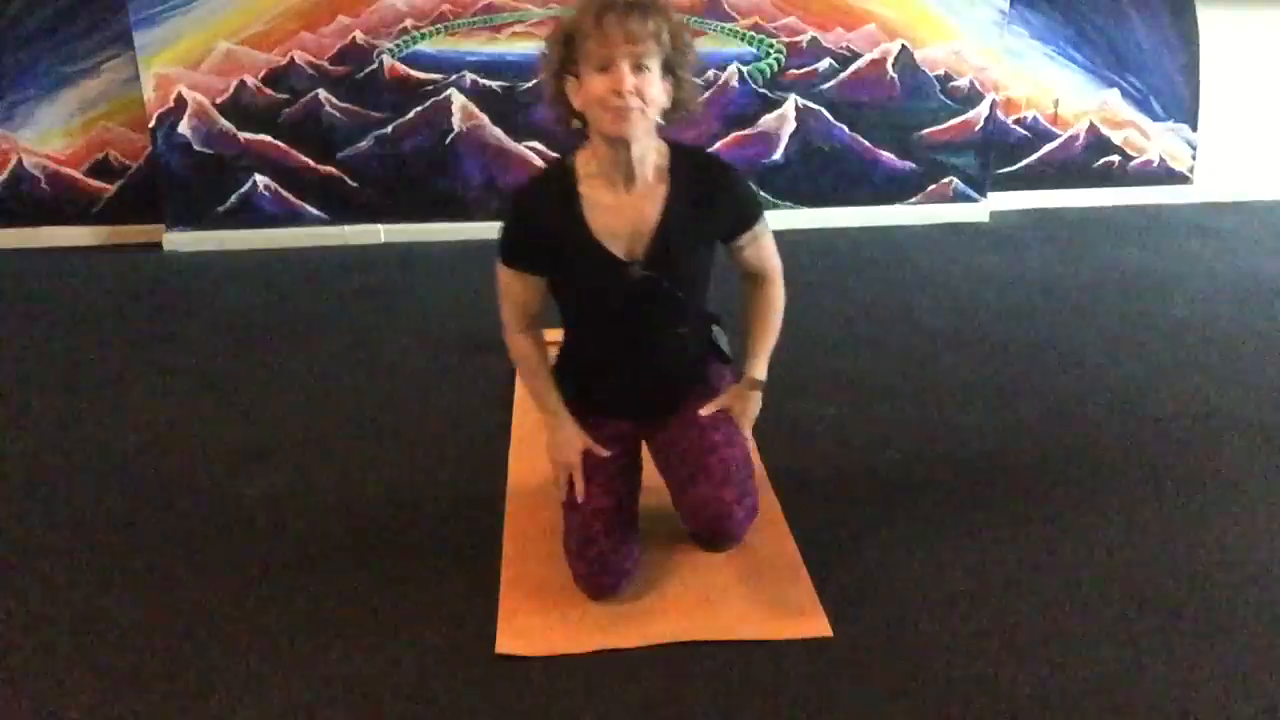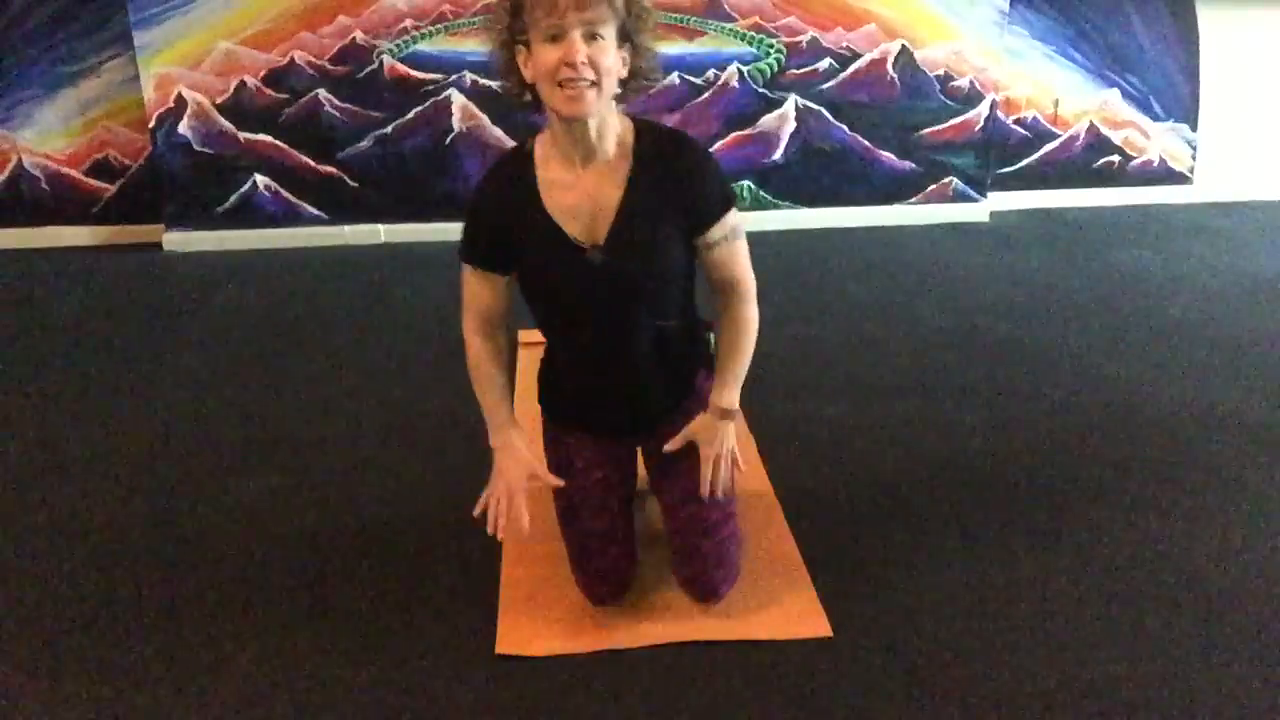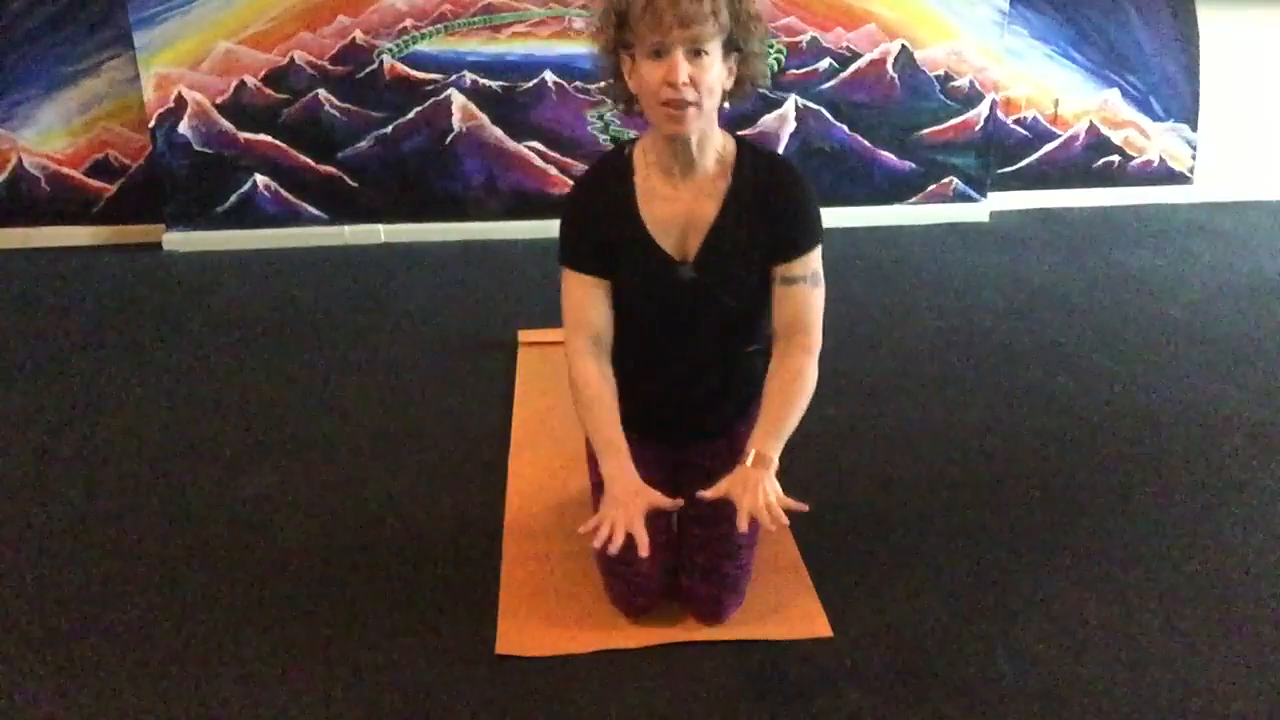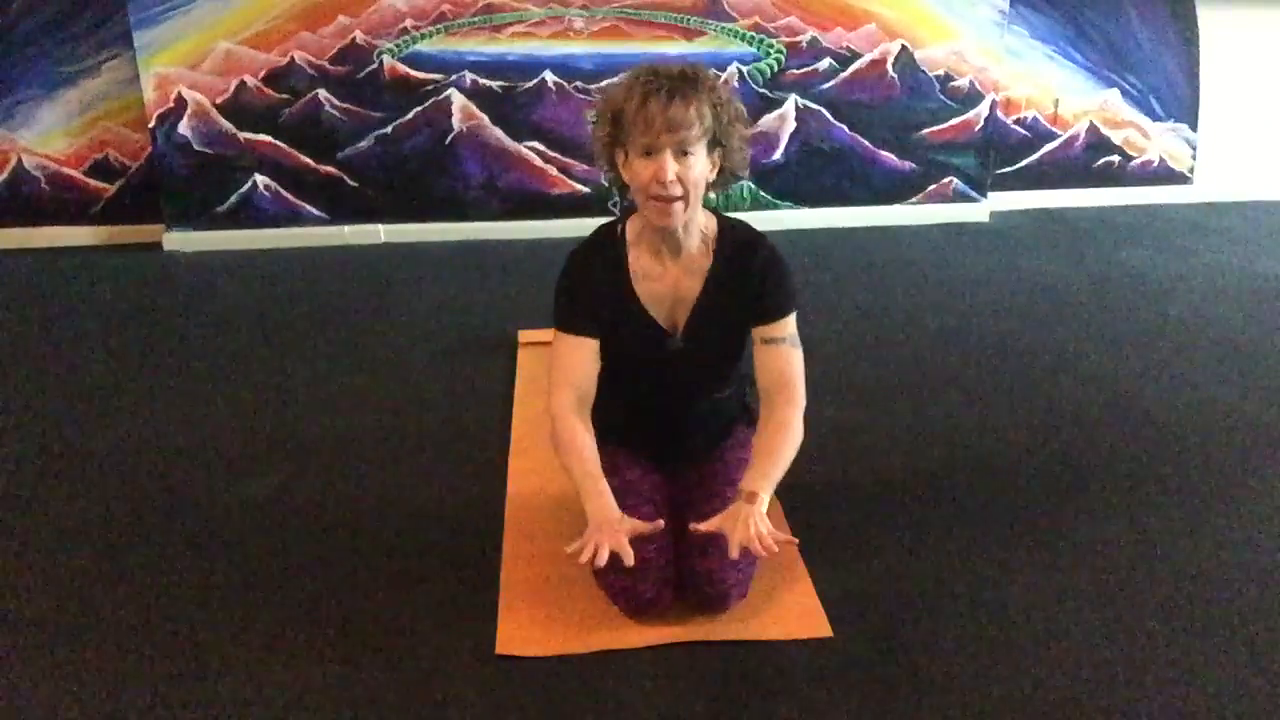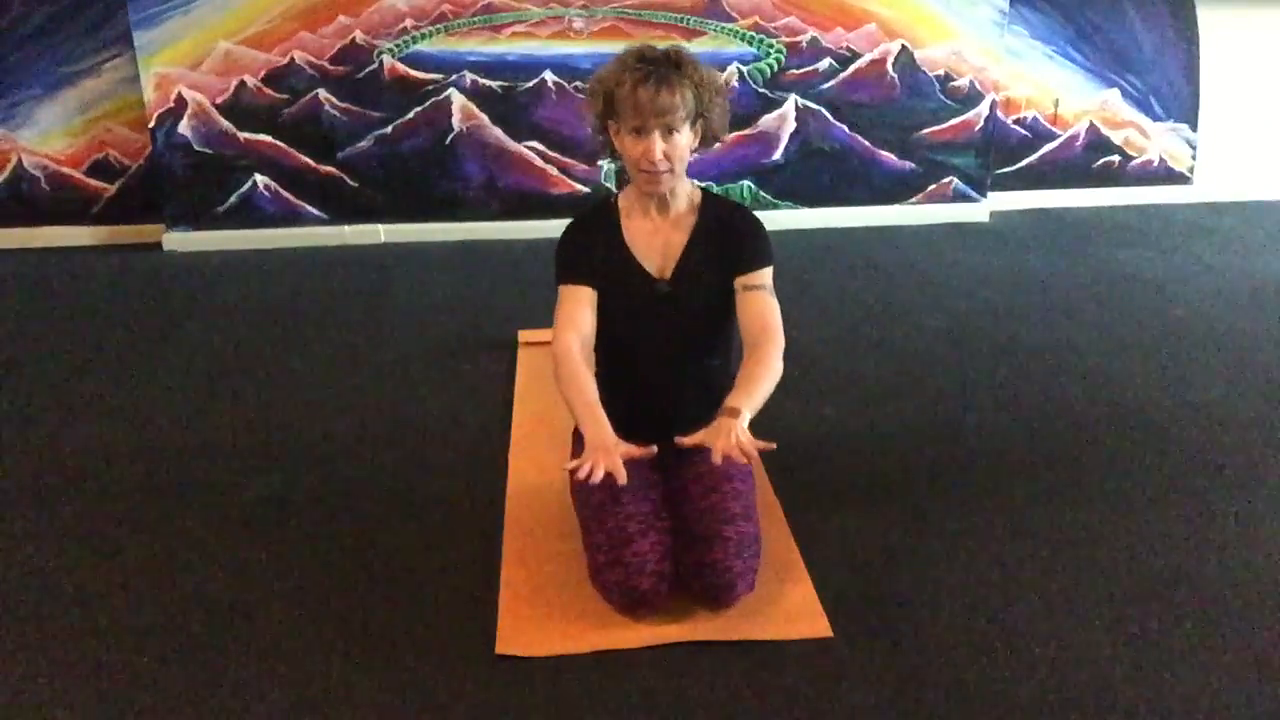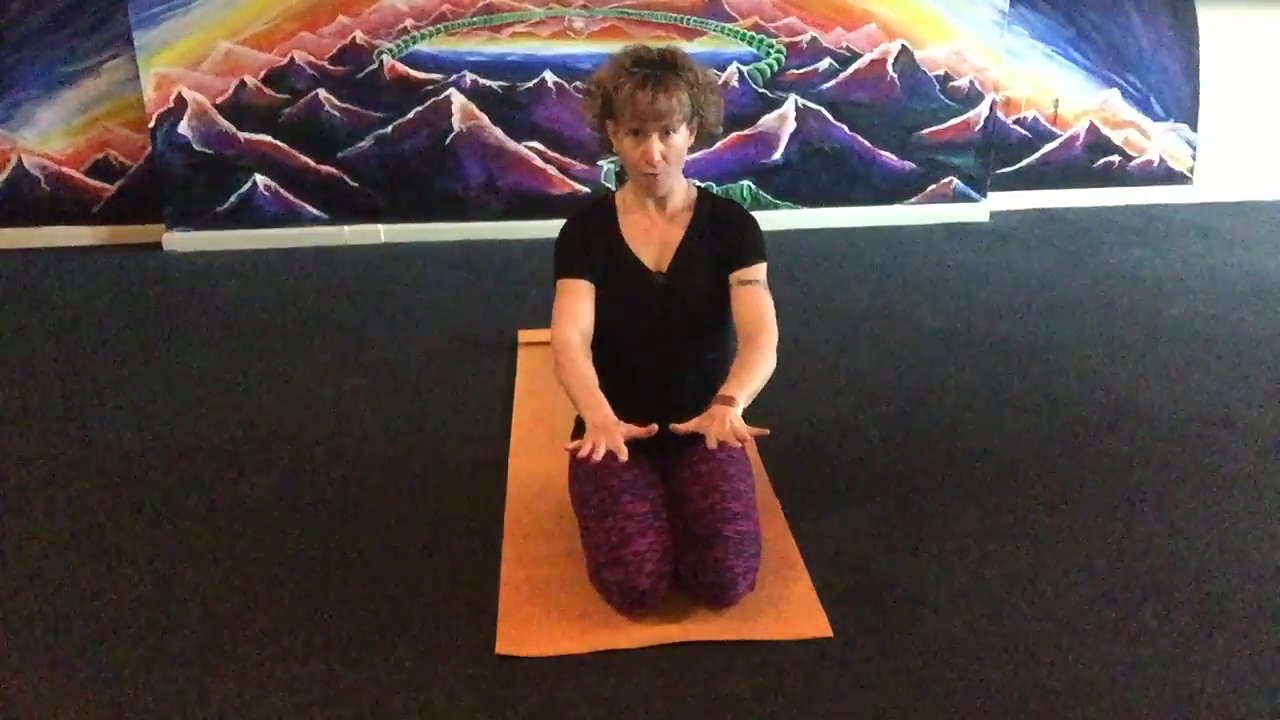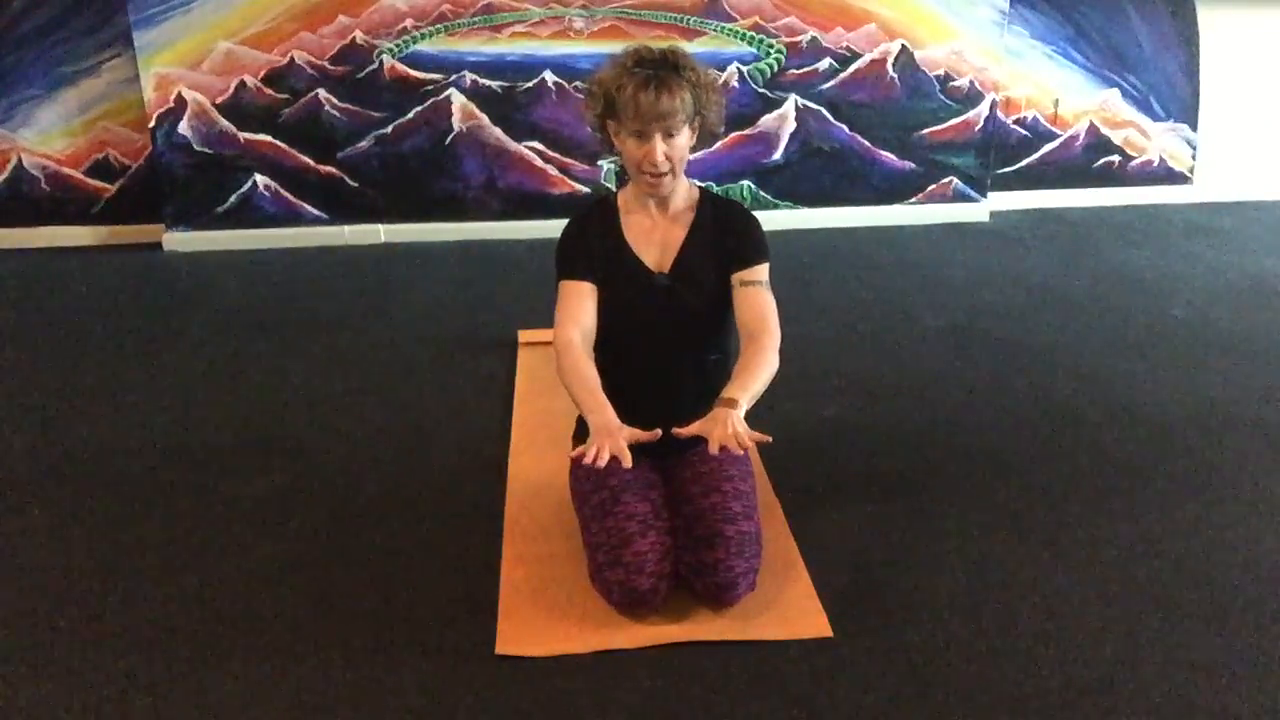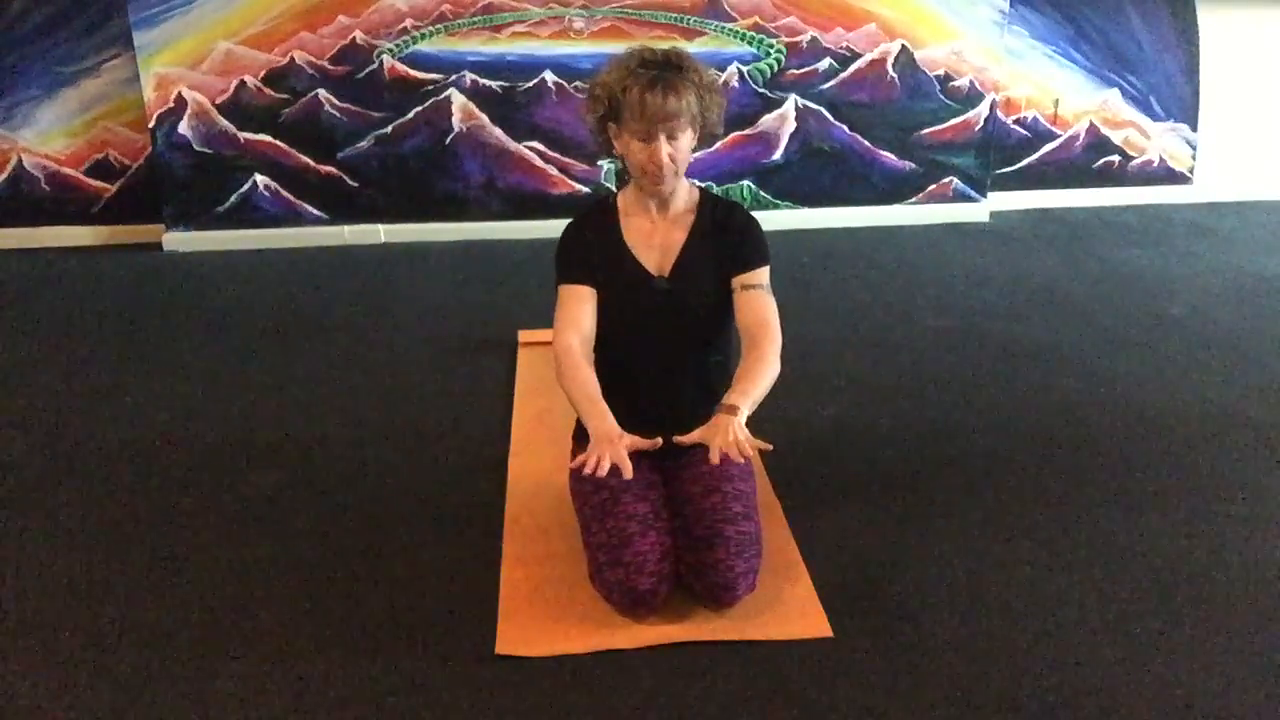
dt=0.5s
person 1, frame 1
left shoulder: (712, 185)
right shoulder: (539, 205)
left elbow: (765, 277)
right elbow: (519, 326)
left wrist: (752, 380)
right wrist: (559, 421)
left hip: (690, 380)
right hip: (591, 398)
left knee: (724, 522)
right knee: (602, 576)
right ankle: (621, 469)
person 1, frame 2
left shoulder: (682, 165)
right shoulder: (502, 192)
left elbow: (738, 294)
right elbow: (483, 330)
left wrist: (722, 407)
right wrist: (506, 440)
left hip: (681, 396)
right hip: (579, 416)
left knee: (710, 581)
right knee: (604, 586)
left ankle: (667, 493)
right ankle: (625, 486)
person 1, frame 3
left shoulder: (778, 188)
right shoulder: (597, 194)
left elbow: (799, 346)
right elbow: (587, 349)
left wrist: (761, 461)
right wrist: (619, 474)
left hip: (733, 421)
right hip: (633, 421)
left knee: (713, 602)
right knee: (637, 595)
left ankle: (698, 515)
right ankle: (654, 494)
person 1, frame 4
left shoulder: (755, 262)
right shoulder: (590, 266)
left elbow: (786, 400)
right elbow: (568, 404)
left wrist: (752, 498)
right wrist: (601, 510)
left hip: (718, 438)
right hip: (624, 442)
left knee: (718, 589)
right knee: (639, 593)
left ankle: (701, 502)
right ankle: (646, 501)
person 1, frame 5
left shoulder: (735, 229)
right shoulder: (588, 234)
left elbow: (767, 345)
right elbow: (571, 346)
left wrist: (733, 416)
right wrist: (597, 431)
left hip: (705, 431)
right hip: (619, 434)
left knee: (724, 581)
right knee: (637, 588)
left ankle: (679, 498)
right ankle: (645, 495)
person 1, frame 6
left shoulder: (731, 225)
right shoulder: (586, 230)
left elbow: (761, 339)
right elbow: (570, 339)
left wrist: (728, 405)
right wrist: (599, 417)
left hip: (703, 433)
right hip: (618, 433)
left knee: (726, 582)
right knee: (635, 588)
left ankle: (679, 498)
right ankle: (648, 497)
person 1, frame 7
left shoulder: (733, 225)
right shoulder: (588, 231)
left elbow: (764, 339)
right elbow: (572, 341)
left wrist: (730, 408)
right wrist: (603, 422)
left hip: (703, 433)
right hip: (617, 433)
left knee: (725, 582)
right knee: (636, 588)
left ankle: (676, 495)
right ankle: (645, 496)
person 1, frame 8
left shoulder: (733, 227)
right shoulder: (588, 233)
left elbow: (765, 342)
right elbow: (571, 345)
left wrist: (731, 413)
right wrist: (603, 428)
left hip: (704, 430)
right hip: (617, 434)
left knee: (726, 583)
right knee: (637, 589)
left ankle: (676, 500)
right ankle: (645, 498)
